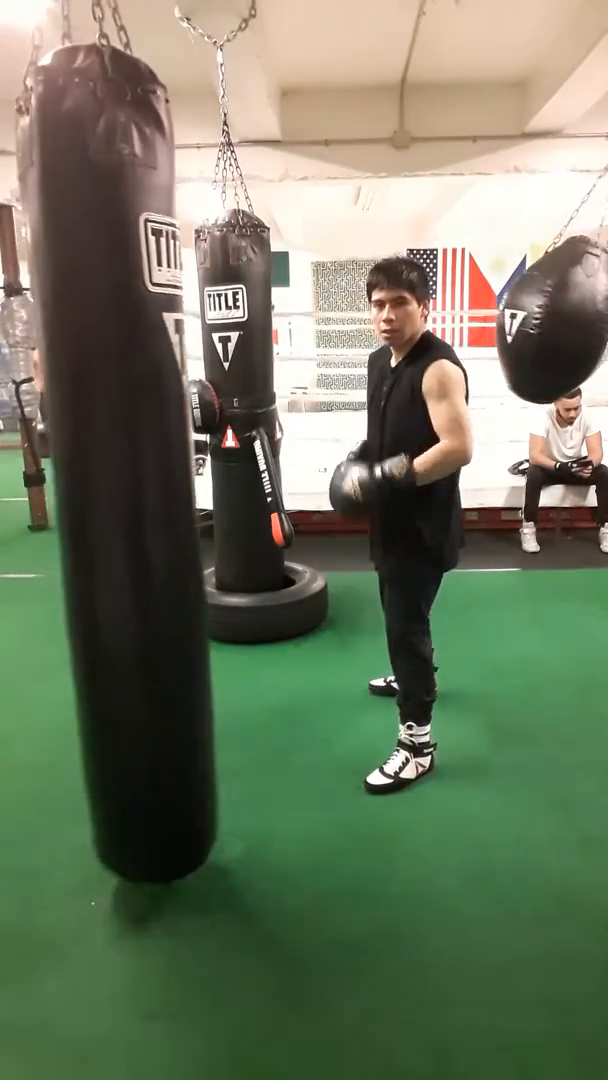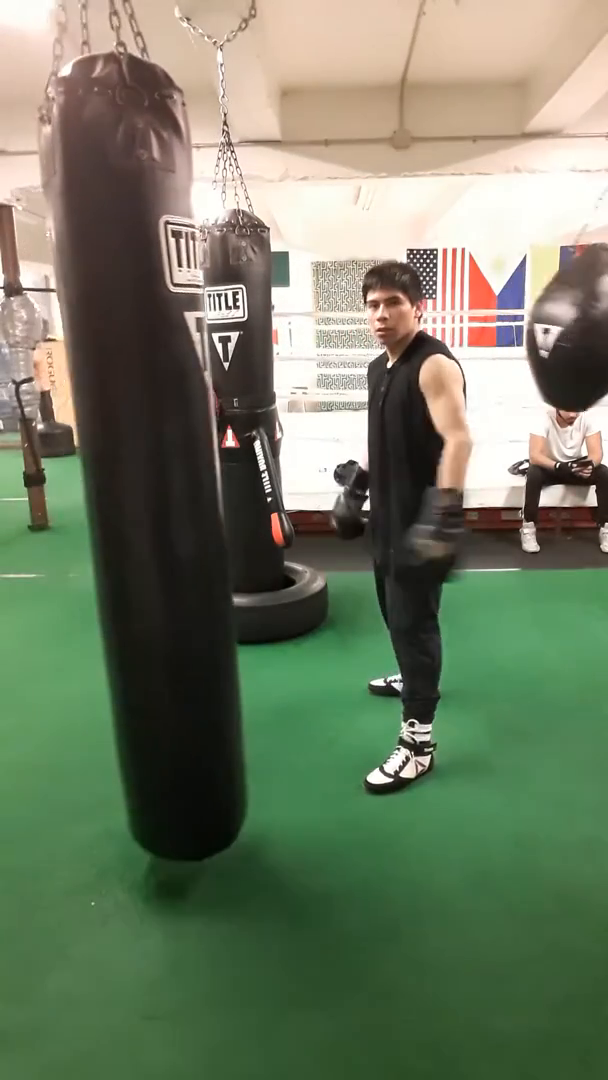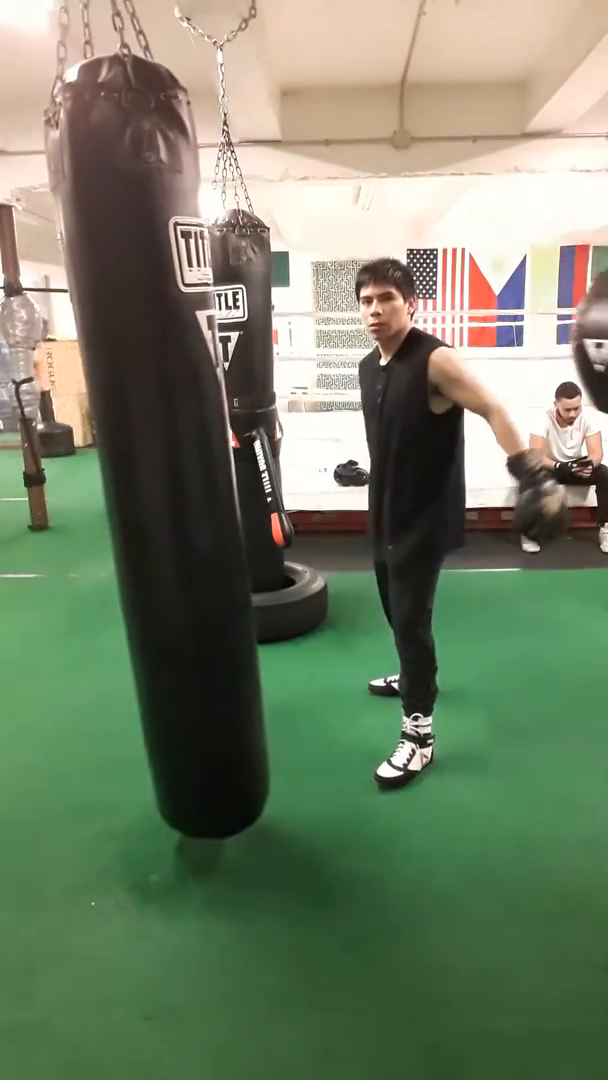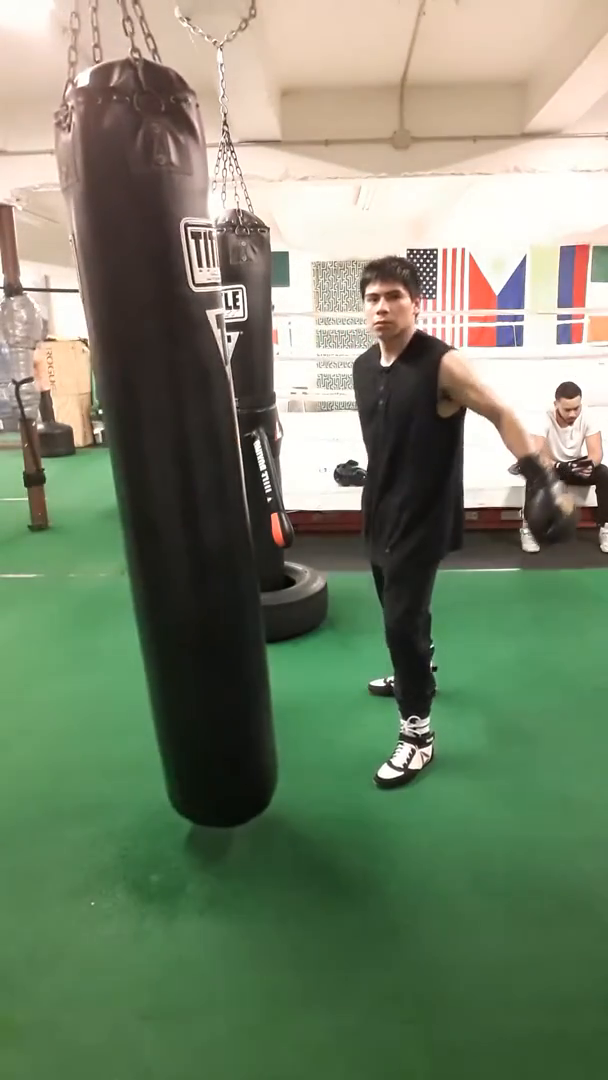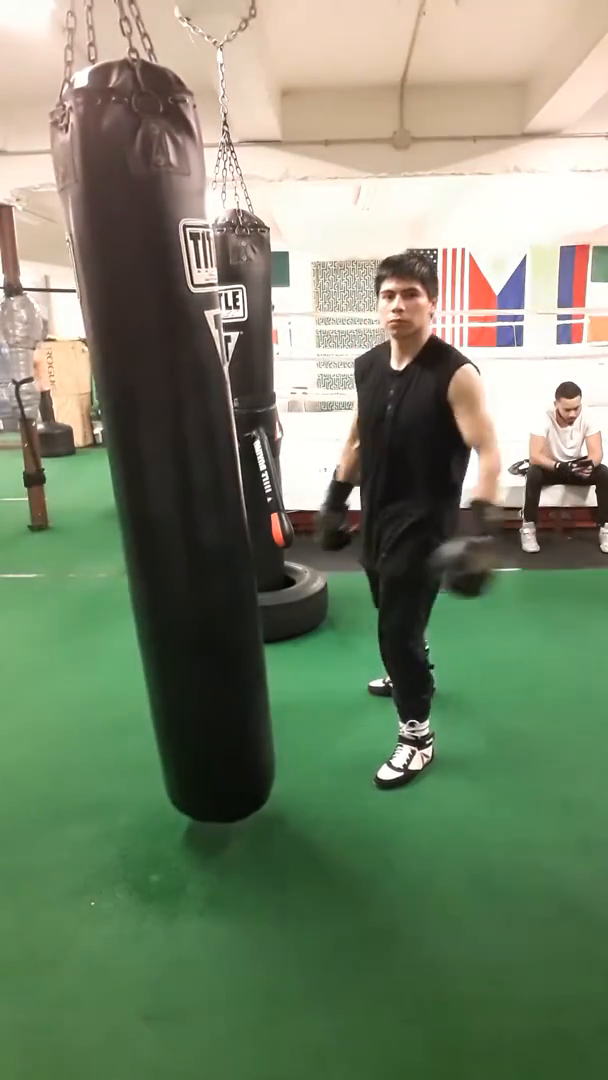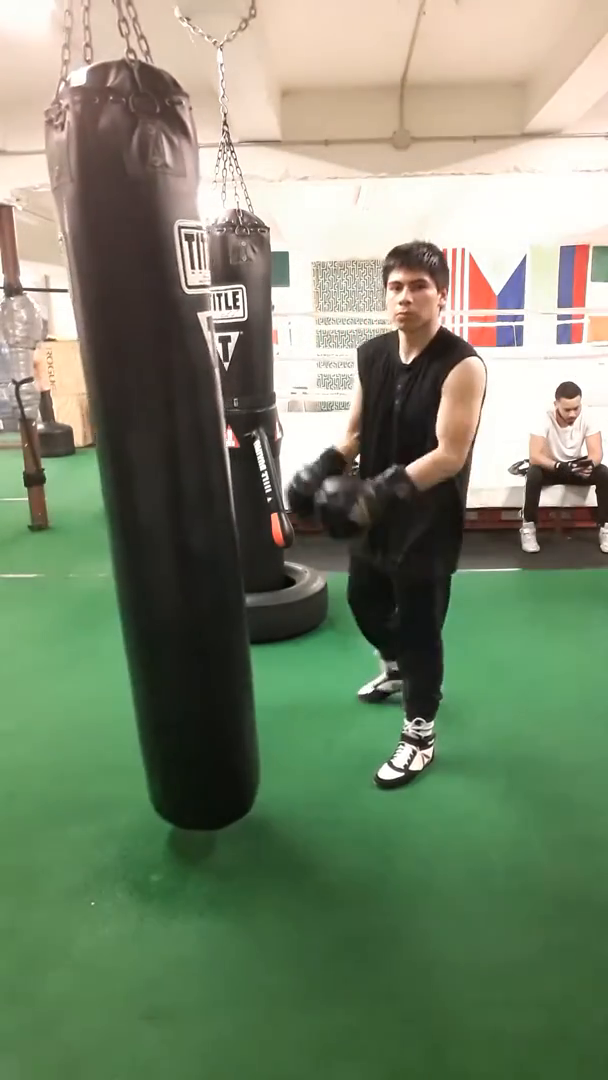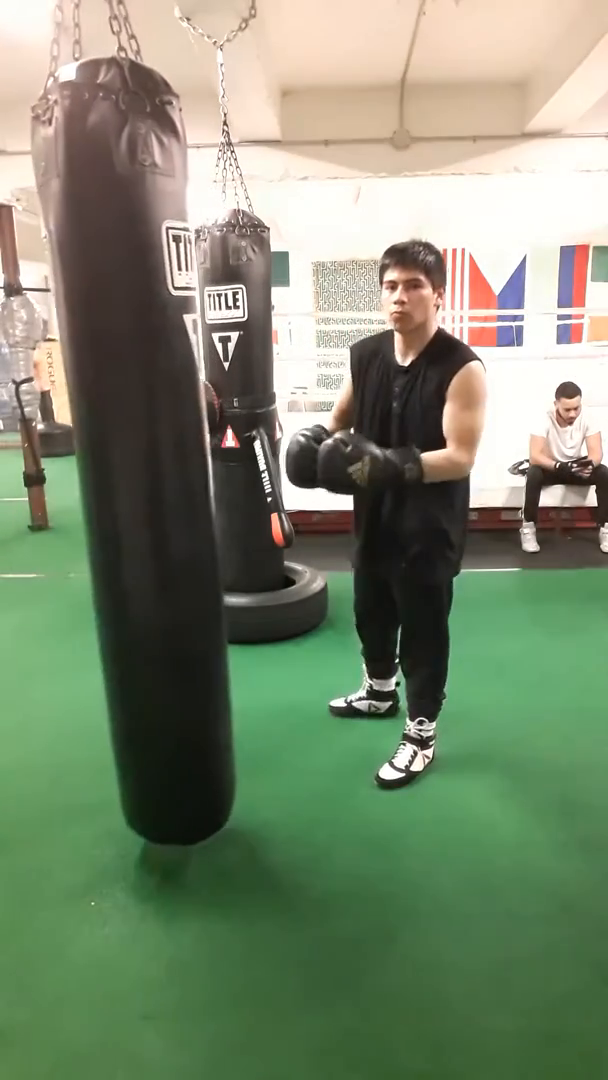
dt=0.2s
person 1, frame 1
left shoulder: (439, 367)
right shoulder: (379, 361)
left elbow: (457, 448)
left wrist: (379, 478)
right wrist: (359, 462)
left hip: (420, 520)
right hip: (391, 513)
left knee: (407, 622)
right knee: (397, 610)
left ankle: (417, 744)
right ankle: (414, 677)
person 1, frame 2
left shoulder: (434, 363)
right shoulder: (382, 367)
left elbow: (459, 442)
left wrist: (439, 519)
right wrist: (354, 489)
left hip: (421, 521)
right hip: (389, 516)
left knee: (413, 621)
right knee: (394, 609)
left ankle: (417, 742)
right ankle: (415, 678)
person 1, frame 3
left shoulder: (433, 360)
right shoulder: (368, 366)
left elbow: (493, 412)
left wrist: (533, 477)
left hip: (424, 514)
right hip: (387, 510)
left knee: (409, 615)
right knee: (396, 607)
left ankle: (419, 734)
right ankle: (414, 674)
person 1, frame 4
left shoulder: (442, 364)
right shoulder: (363, 367)
left elbow: (503, 417)
left wrist: (541, 480)
left hip: (424, 514)
right hip: (383, 510)
left knee: (401, 621)
right knee: (403, 608)
left ankle: (418, 734)
right ankle: (416, 674)
person 1, frame 5
left shoulder: (457, 373)
right shoulder: (367, 366)
left elbow: (488, 452)
left wrist: (479, 528)
right wrist: (335, 499)
left hip: (426, 527)
right hip: (381, 521)
left knee: (396, 631)
right knee: (395, 617)
left ankle: (417, 737)
right ankle: (415, 676)
person 1, frame 6
left shoulder: (463, 366)
right shoulder: (371, 355)
left elbow: (451, 456)
left wrist: (379, 491)
right wrist: (322, 470)
left hip: (428, 526)
right hip: (374, 520)
left knee: (418, 629)
right knee: (365, 605)
left ankle: (419, 737)
right ankle: (398, 672)
person 1, frame 7
left shoulder: (461, 369)
right shoulder: (365, 355)
left elbow: (460, 457)
right elbow: (342, 418)
left wrist: (387, 465)
right wrist: (318, 441)
left hip: (429, 530)
right hip: (373, 519)
left knee: (423, 631)
right knee: (371, 616)
left ankle: (421, 737)
right ankle: (379, 692)
